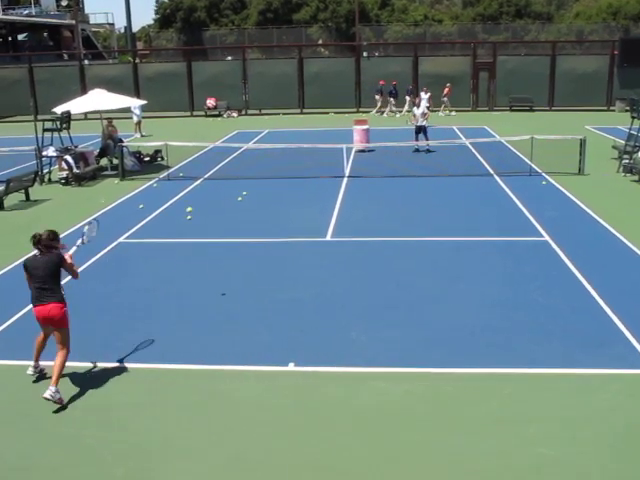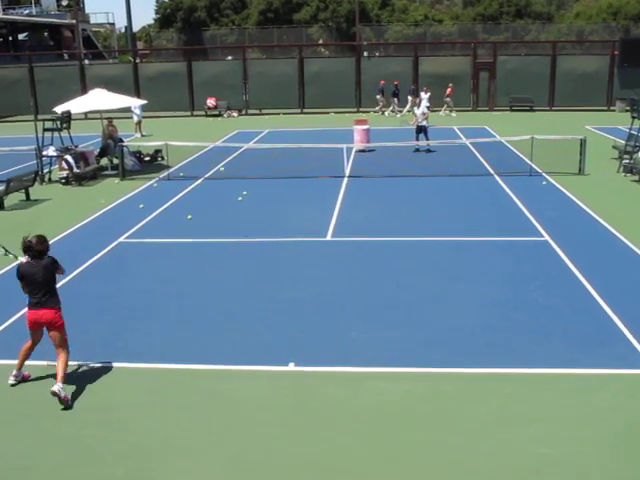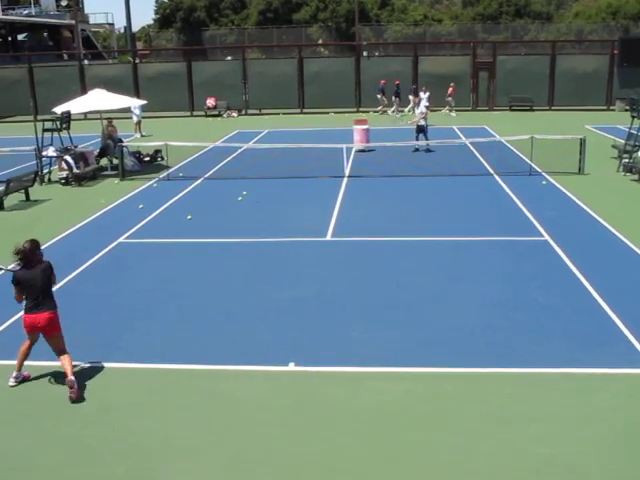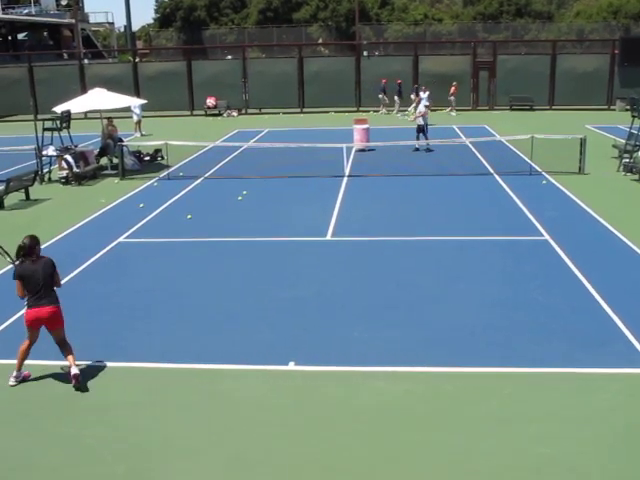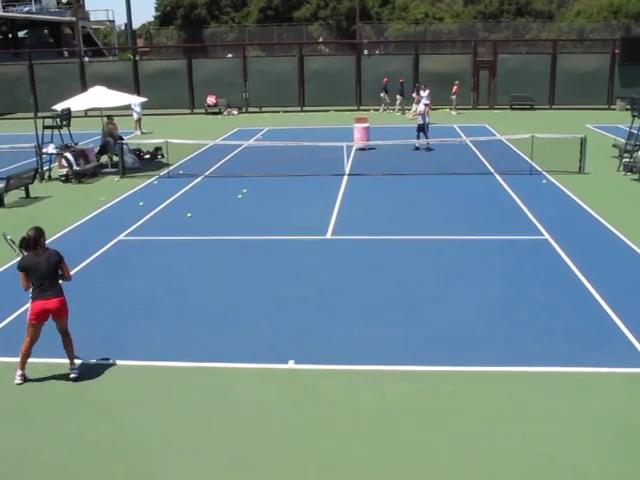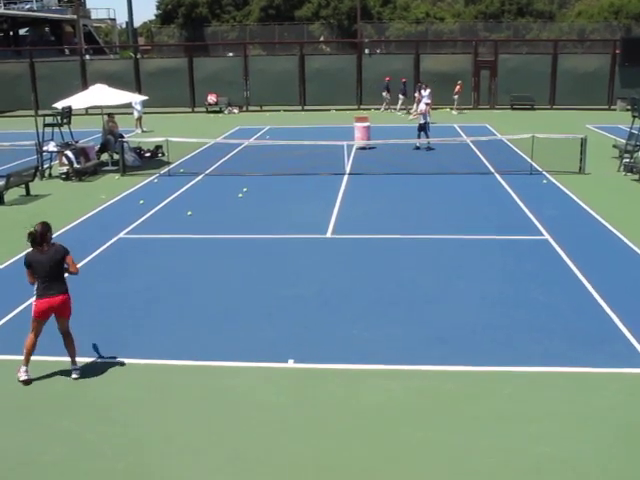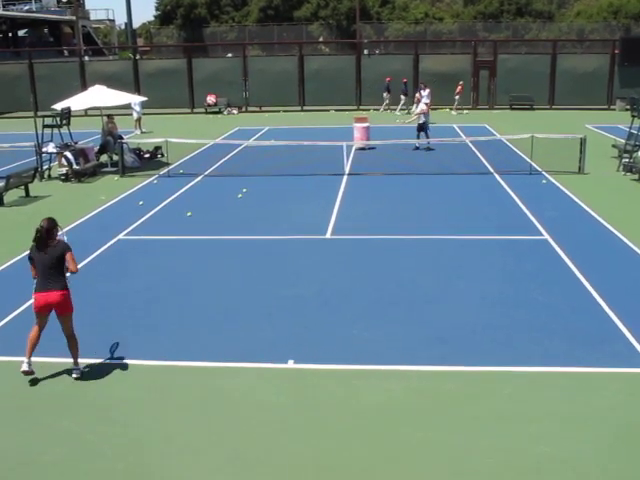
dt=0.1s
person 1, frame 1
left shoulder: (28, 262)
right shoulder: (55, 256)
left elbow: (31, 286)
right elbow: (75, 275)
right wrist: (69, 261)
left hip: (39, 309)
right hip: (56, 307)
left knee: (45, 333)
right knee: (63, 349)
left ankle: (35, 367)
right ankle: (53, 389)
person 1, frame 2
left shoulder: (21, 268)
right shoulder: (49, 260)
left elbow: (26, 290)
right elbow: (62, 272)
left hip: (33, 313)
right hip: (52, 312)
left knee: (33, 341)
right knee: (62, 351)
left ankle: (16, 374)
right ankle: (59, 385)
person 1, frame 3
left shoulder: (18, 275)
right shoulder: (46, 265)
left elbow: (18, 299)
left hip: (29, 316)
right hip: (49, 315)
left knee: (30, 341)
right knee: (61, 351)
left ankle: (16, 375)
right ankle: (69, 378)
person 1, frame 4
left shoulder: (19, 269)
right shoulder: (48, 262)
left elbow: (21, 295)
right elbow: (57, 284)
left hip: (33, 312)
right hip: (52, 309)
left knee: (30, 341)
right knee: (61, 341)
left ankle: (16, 375)
right ankle: (73, 368)
person 1, frame 5
left shoulder: (23, 261)
right shoulder: (54, 253)
left elbow: (26, 287)
right elbow: (68, 277)
left hip: (38, 304)
right hip: (58, 301)
left knee: (31, 339)
right knee: (64, 331)
left ankle: (20, 374)
right ankle: (73, 367)
person 1, frame 6
left shoulder: (29, 256)
right shoulder: (60, 249)
left elbow: (32, 281)
right elbow: (74, 270)
left hip: (41, 301)
right hip: (61, 298)
left knee: (34, 334)
right knee: (65, 331)
left ankle: (24, 370)
right ankle: (74, 367)
person 1, frame 7
left shoulder: (33, 251)
right shoulder: (63, 246)
left elbow: (35, 275)
right elbow: (74, 269)
left hip: (40, 295)
right hip: (60, 294)
left knee: (38, 327)
right knee: (68, 331)
left ankle: (27, 362)
right ankle: (76, 367)
